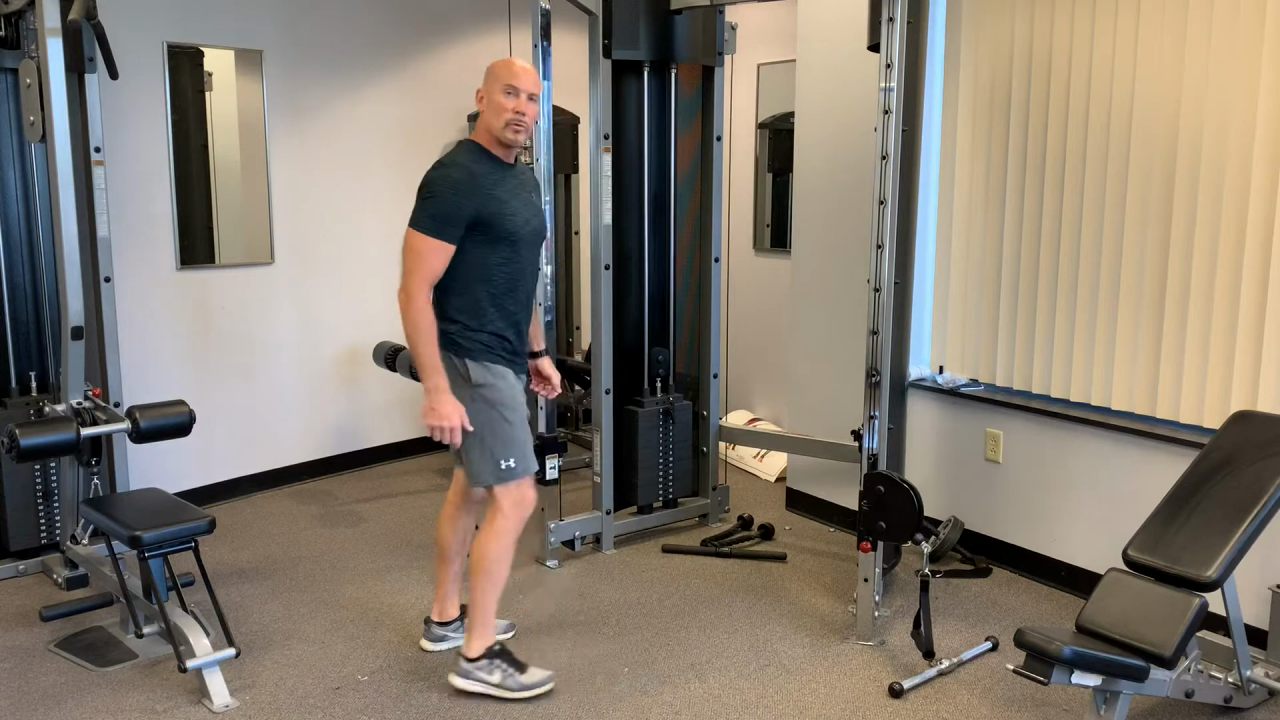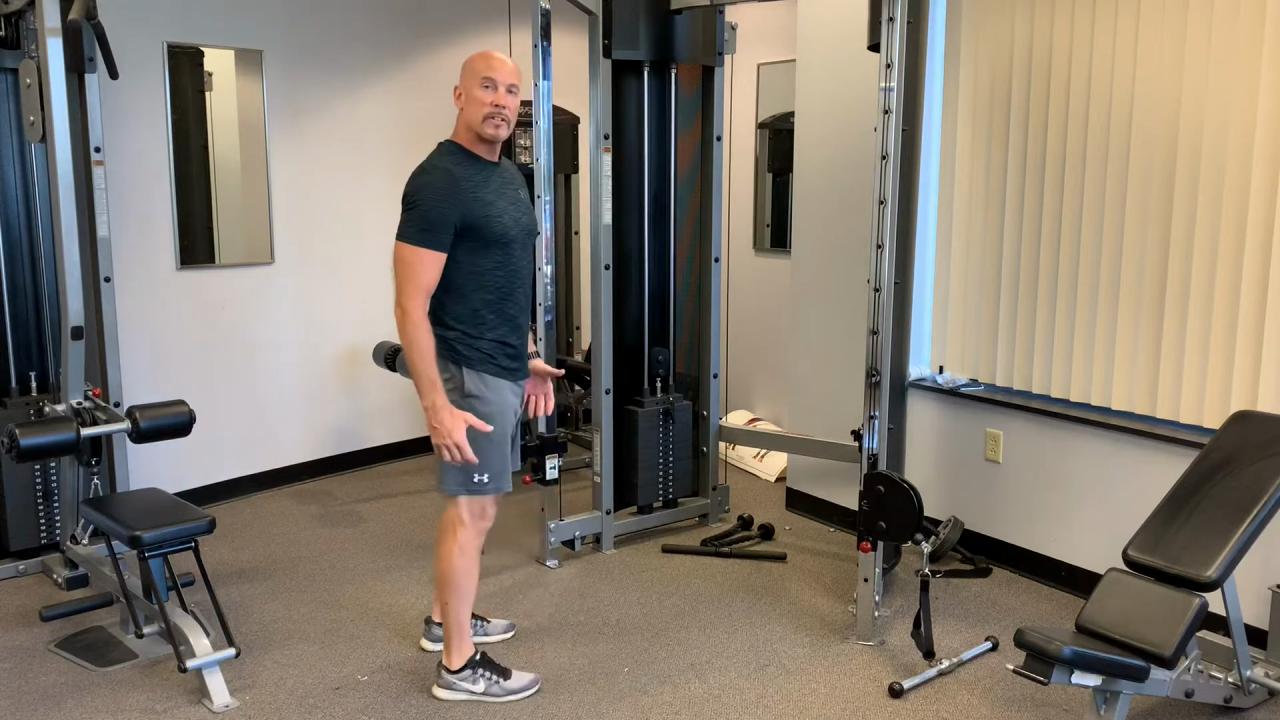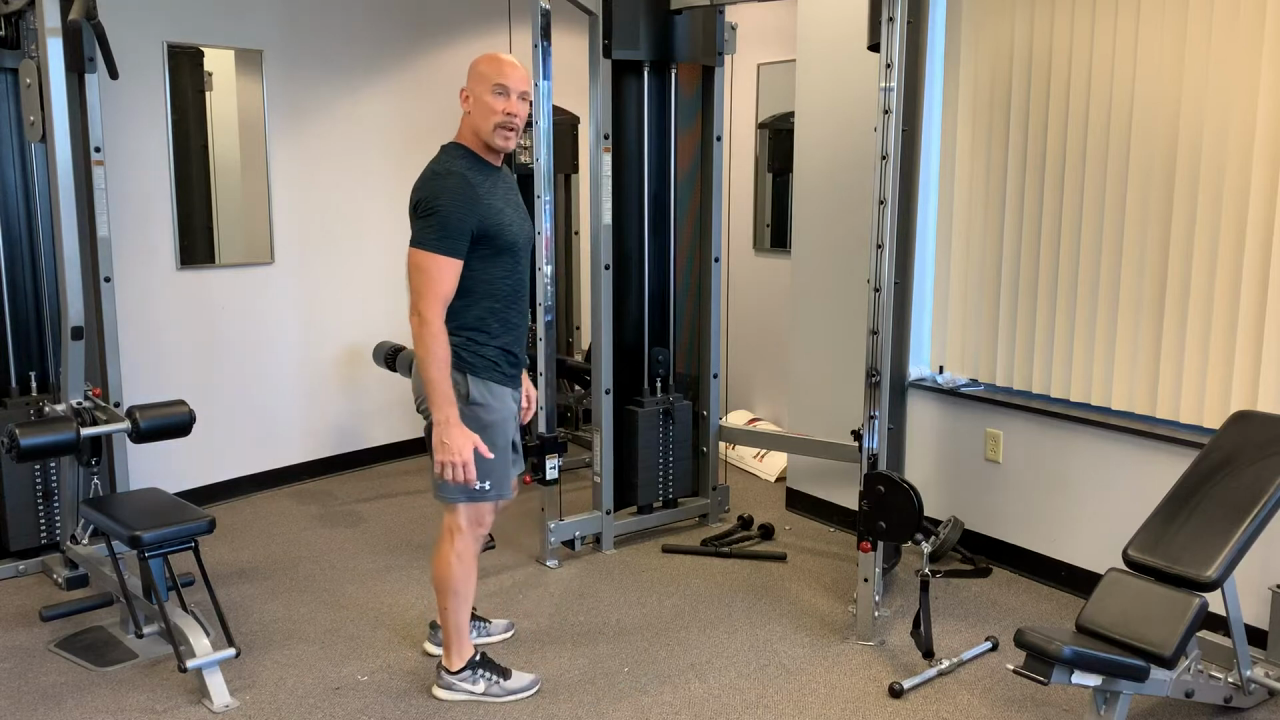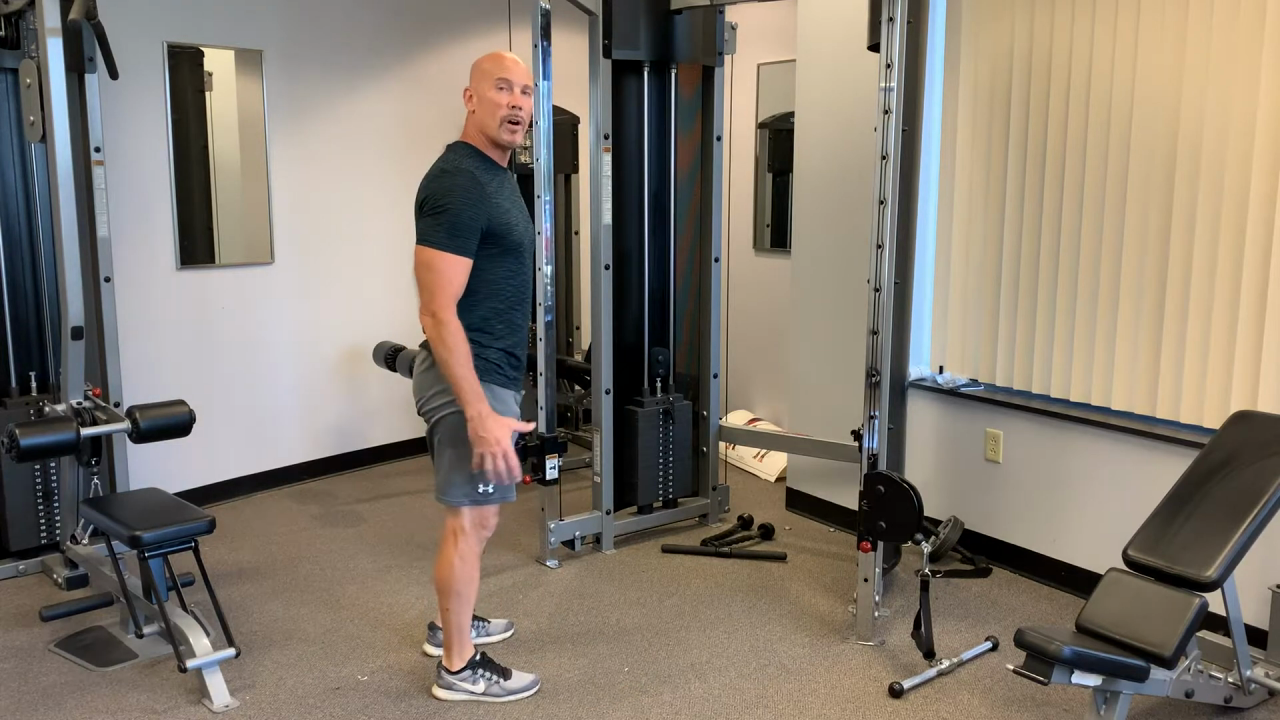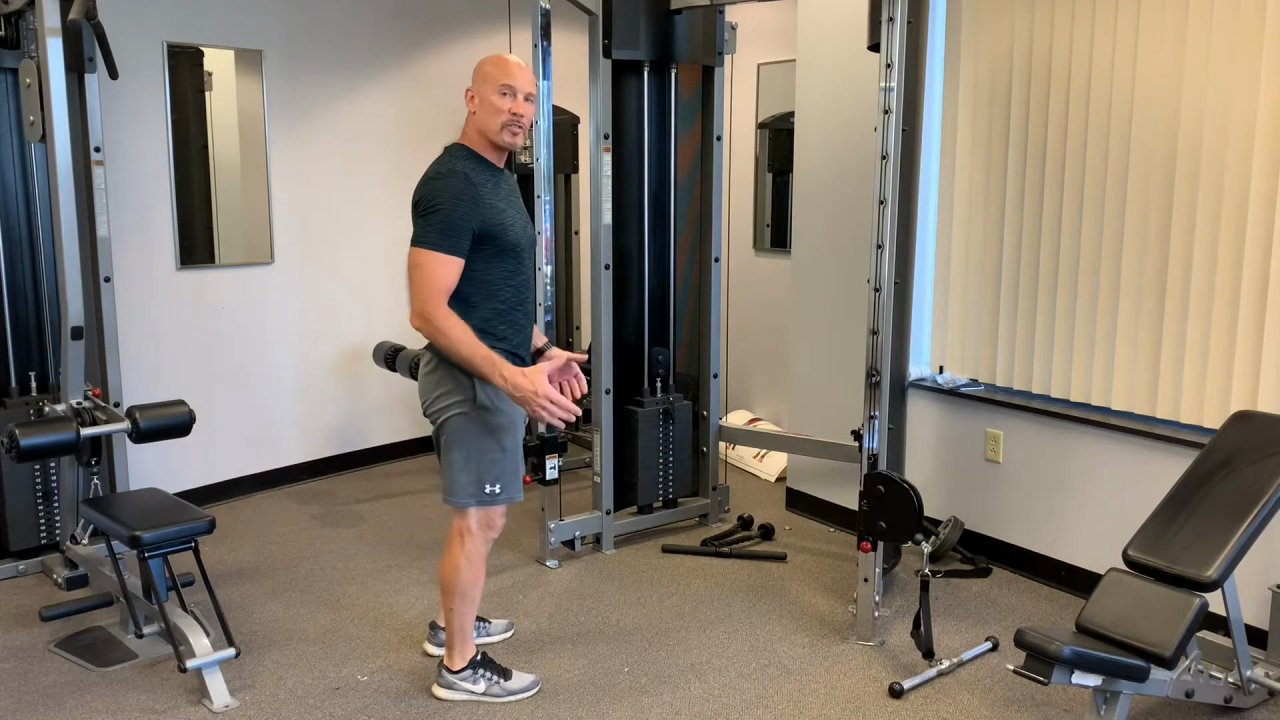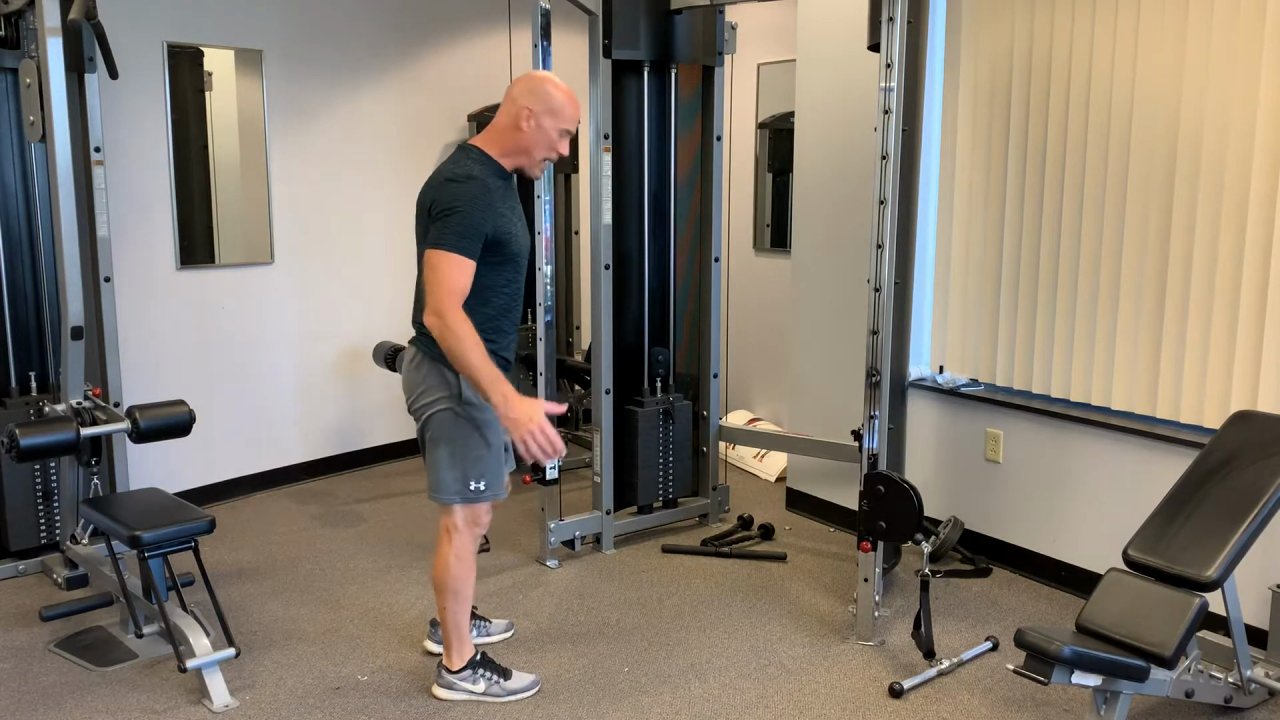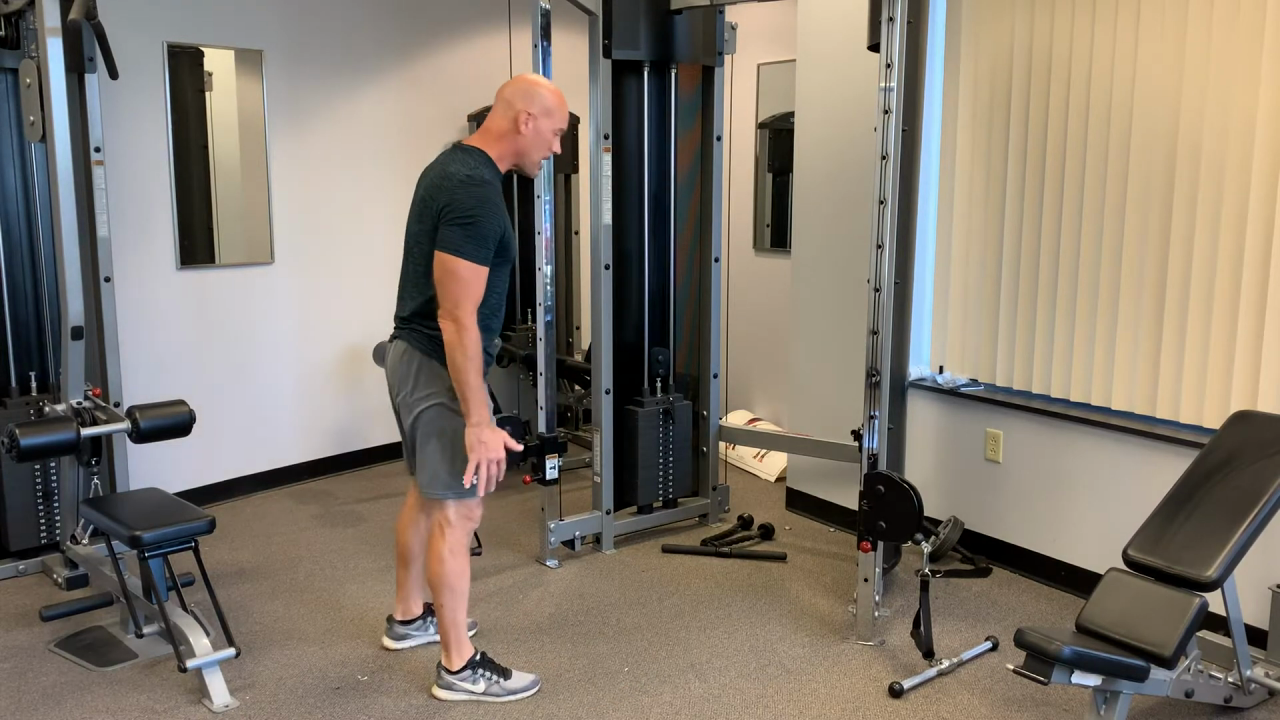
dt=0.4s
person 1, frame 1
left shoulder: (523, 179)
right shoulder: (455, 178)
right elbow: (414, 291)
left wrist: (537, 352)
right wrist: (436, 390)
left hip: (503, 360)
right hip: (472, 364)
left knee: (473, 488)
right knee: (515, 498)
left ankle: (445, 616)
right ankle: (480, 653)
person 1, frame 2
left shoulder: (510, 177)
right shoulder: (439, 182)
right elbow: (411, 306)
left wrist: (530, 358)
right wrist: (438, 405)
left hip: (502, 369)
right hip: (469, 374)
left knee: (471, 502)
right knee: (473, 513)
left ankle: (445, 618)
right ankle: (459, 665)
person 1, frame 3
left shoulder: (499, 178)
right shoulder: (450, 186)
right elbow: (427, 316)
left wrist: (519, 373)
right wrist: (446, 421)
left hip: (496, 375)
right hip: (469, 379)
left knee: (495, 495)
right knee: (468, 517)
left ankle: (451, 621)
right ankle: (459, 666)
person 1, frame 4
left shoulder: (495, 176)
right shoulder: (458, 183)
right elbow: (439, 314)
right wrist: (480, 413)
left hip: (492, 375)
right hip: (470, 380)
left knee: (477, 510)
right knee: (472, 519)
left ankle: (450, 623)
right ankle: (459, 666)
person 1, frame 5
left shoulder: (498, 178)
right shoulder: (452, 185)
right elbow: (428, 310)
left wrist: (542, 349)
right wrist: (512, 378)
left hip: (496, 373)
right hip: (474, 380)
left knee: (476, 512)
right knee: (480, 520)
left ankle: (450, 623)
right ankle: (460, 666)
person 1, frame 6
left shoulder: (493, 177)
right shoulder: (466, 188)
right elbow: (442, 313)
left wrist: (503, 392)
right wrist: (508, 402)
left hip: (469, 373)
right hip: (456, 376)
left knee: (467, 510)
right knee: (467, 517)
left ankle: (451, 620)
right ankle: (459, 666)
person 1, frame 7
left shoulder: (454, 167)
right shoulder: (477, 194)
right elbow: (458, 320)
right wrist: (478, 422)
left hip: (414, 354)
right hip: (437, 367)
left knee: (427, 494)
right knee: (458, 511)
left ankle: (408, 616)
right ankle: (459, 665)
